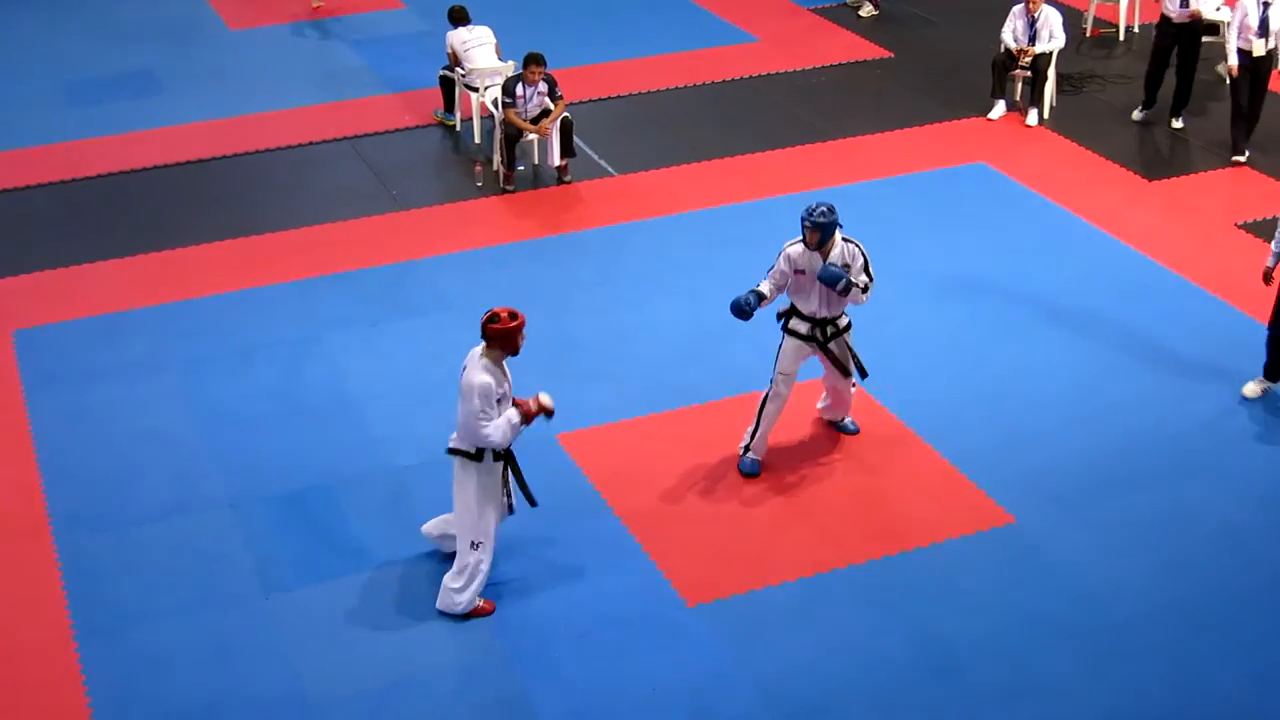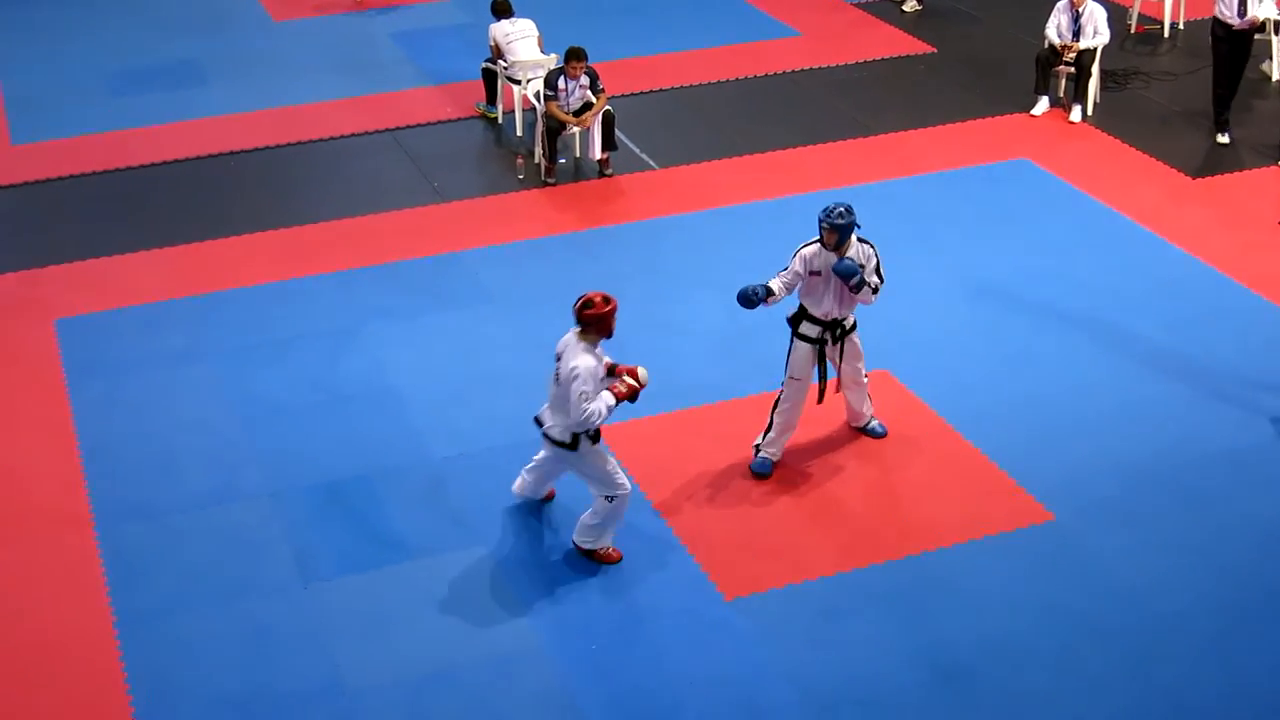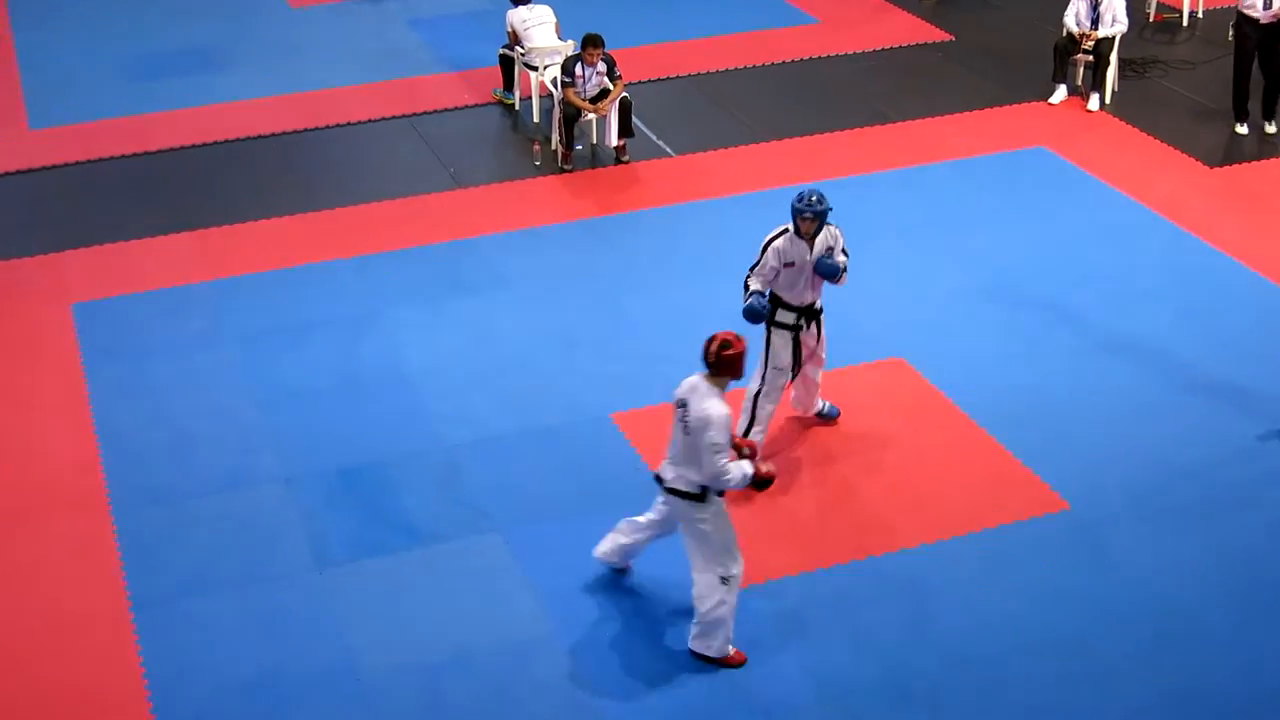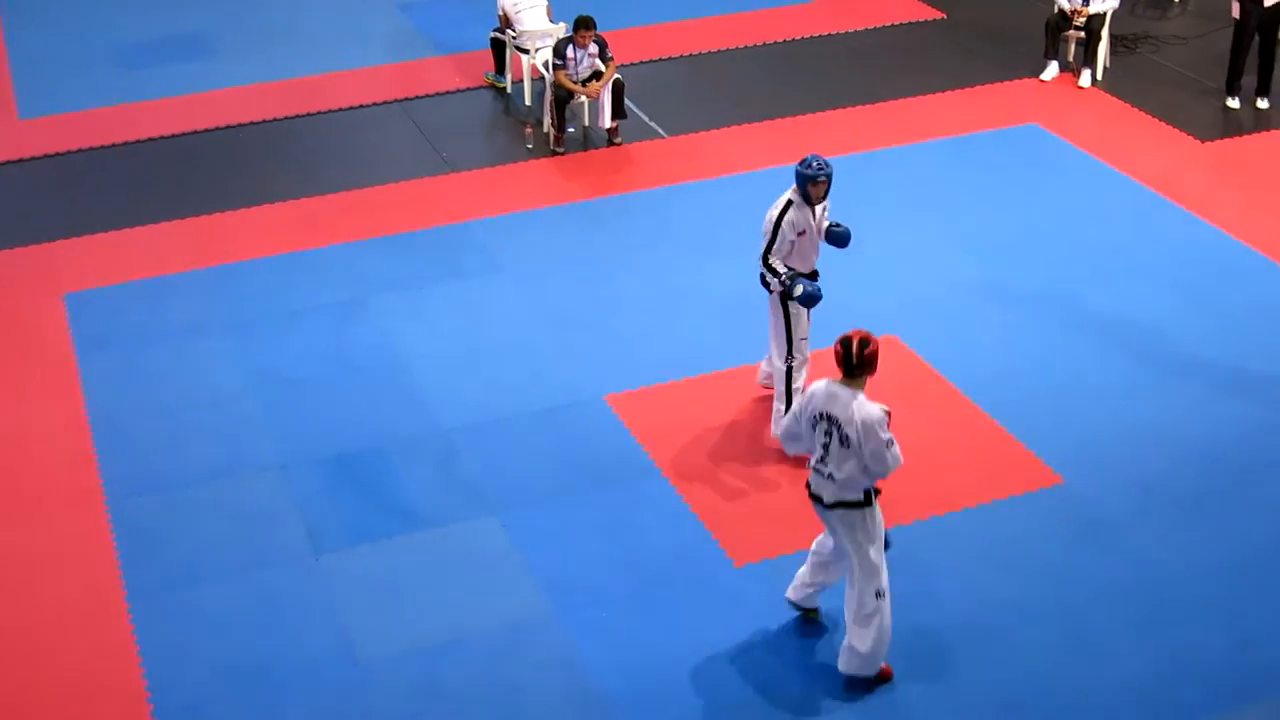
dt=0.5s
person 1, frame 1
left shoulder: (488, 355)
right shoulder: (480, 381)
right elbow: (488, 433)
left wrist: (516, 405)
right wrist: (522, 414)
left hip: (490, 452)
right hip: (477, 459)
left knee: (498, 507)
right knee: (479, 527)
left ankle: (441, 533)
right ankle: (458, 600)
person 1, frame 2
left shoulder: (574, 338)
right shoulder: (584, 366)
right elbow: (583, 416)
left wrist: (615, 369)
right wrist: (613, 394)
left hip: (554, 424)
right hip: (572, 440)
left knee: (551, 460)
right knee: (616, 489)
left ankle: (529, 488)
right ankle: (590, 541)
person 1, frame 3
left shoulder: (691, 385)
right shoulder: (716, 413)
right elbow: (715, 472)
left wrist: (736, 445)
right wrist: (753, 471)
left hip: (673, 481)
right hip: (696, 497)
left knee: (658, 521)
right knee: (722, 569)
left ankle: (613, 553)
right ankle: (710, 645)
person 1, frame 4
left shoulder: (815, 391)
right shoulder: (869, 414)
left elbow: (789, 439)
right elbow: (886, 465)
right wrist: (886, 429)
left hip: (819, 491)
right hip: (854, 503)
left knee: (836, 542)
right knee: (868, 579)
left ankle: (805, 593)
right ankle: (863, 662)
person 2, frame 1
left shoulder: (851, 251)
right shoulder: (793, 252)
left elbow: (863, 293)
right elbow: (774, 283)
left wrist: (843, 284)
right wrist: (754, 297)
left hip: (835, 327)
right hip: (800, 328)
left knee: (842, 380)
right knee: (779, 389)
left ankle: (834, 414)
right ankle: (752, 450)
person 2, frame 2
left shoulder: (865, 252)
right shoulder: (808, 253)
left elbow: (870, 295)
right elbow: (785, 281)
left wrist: (856, 280)
right wrist: (762, 292)
left hip: (842, 328)
right hip: (808, 329)
left knee: (855, 376)
right knee: (793, 390)
left ankle: (862, 418)
right ankle: (768, 450)
person 2, frame 3
left shoulder: (831, 235)
right shoulder: (778, 243)
left elbow: (841, 273)
right elbow: (757, 276)
left wrist: (836, 271)
right wrist: (754, 297)
left hip: (810, 313)
right hip: (782, 318)
left knee: (812, 363)
right knee: (771, 379)
left ankle: (809, 405)
right ankle: (747, 441)
person 2, frame 4
left shoulder: (817, 202)
right shoulder: (783, 214)
right elbow: (769, 259)
left wrist: (833, 232)
right wrist: (793, 285)
left hip: (803, 280)
right hip: (786, 288)
left knee: (784, 340)
right knee: (793, 355)
left ankle: (773, 377)
